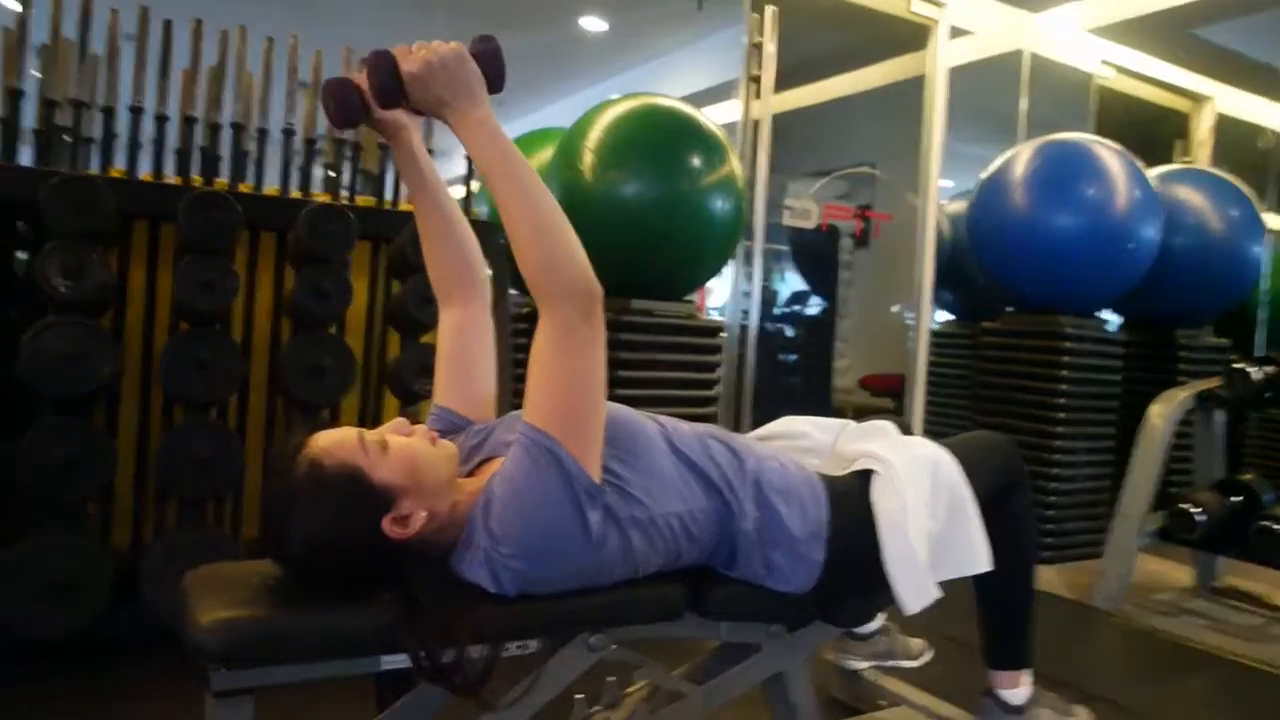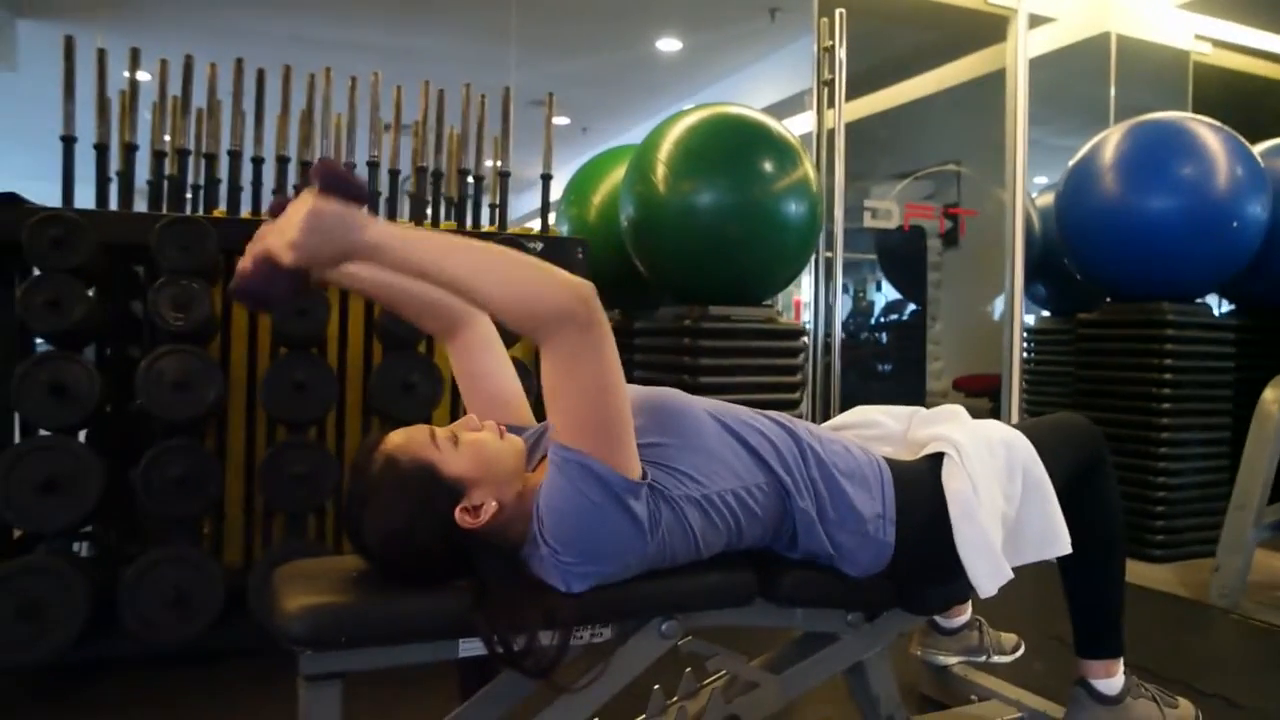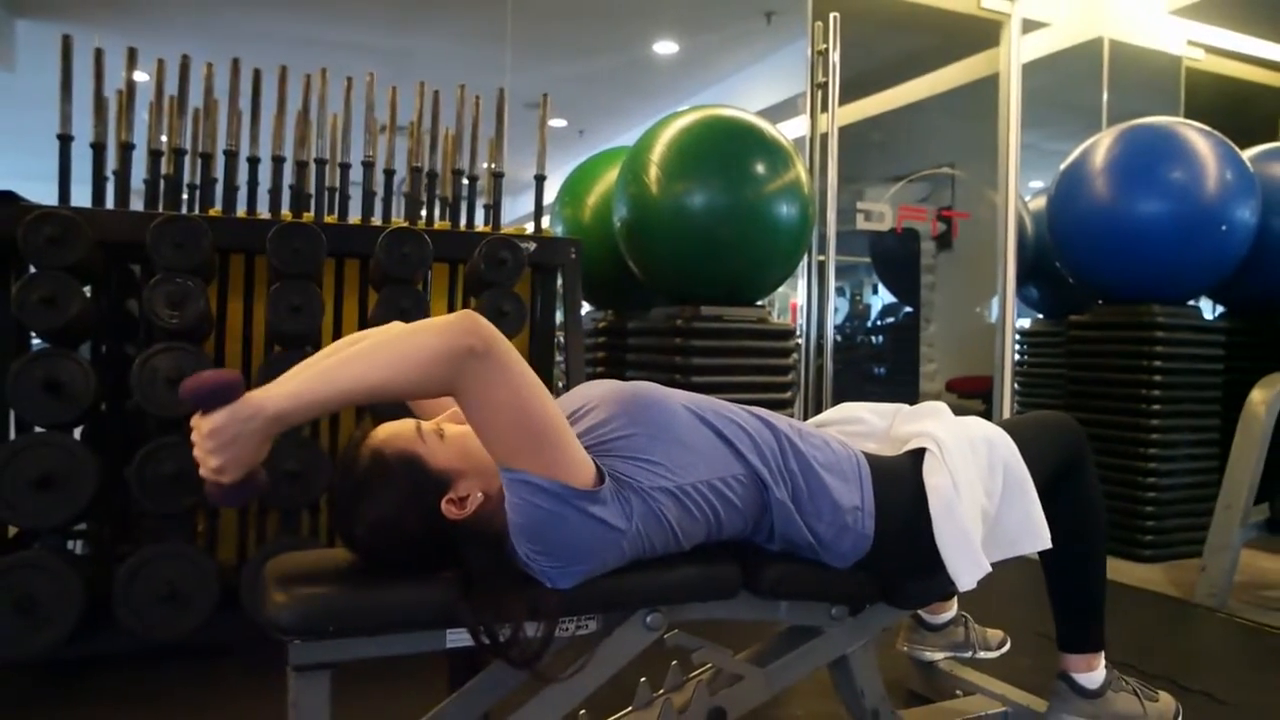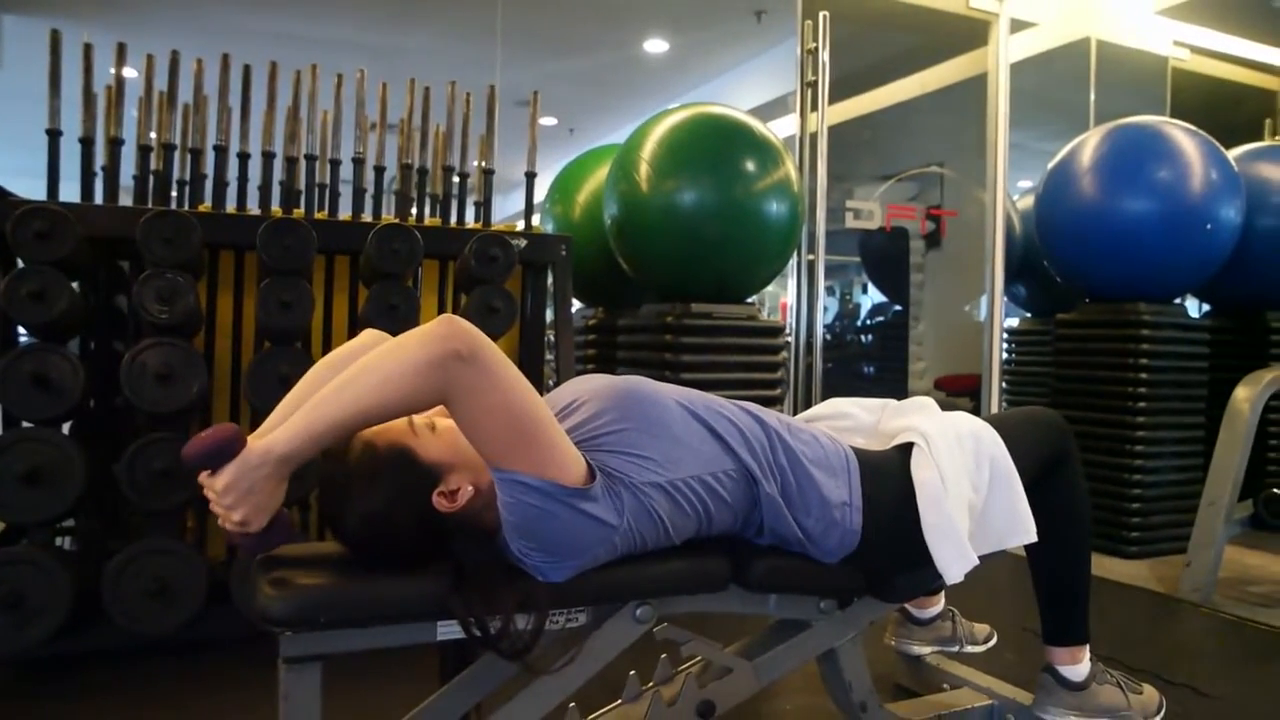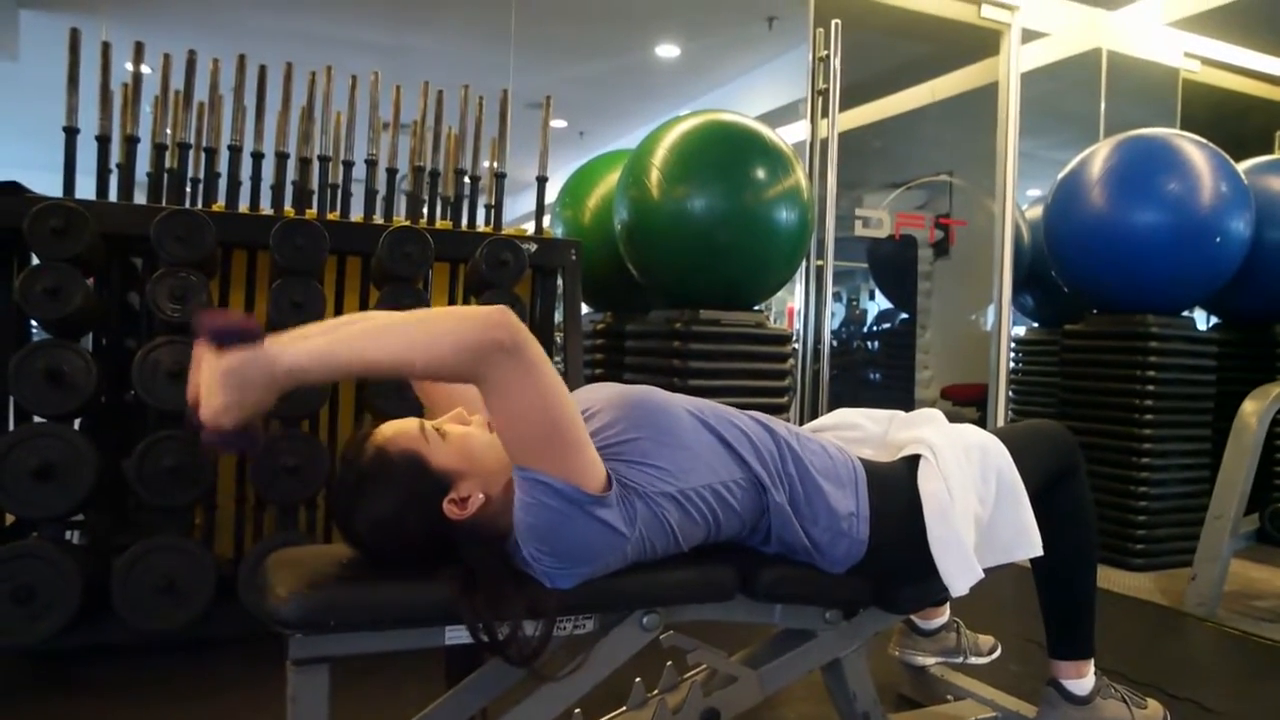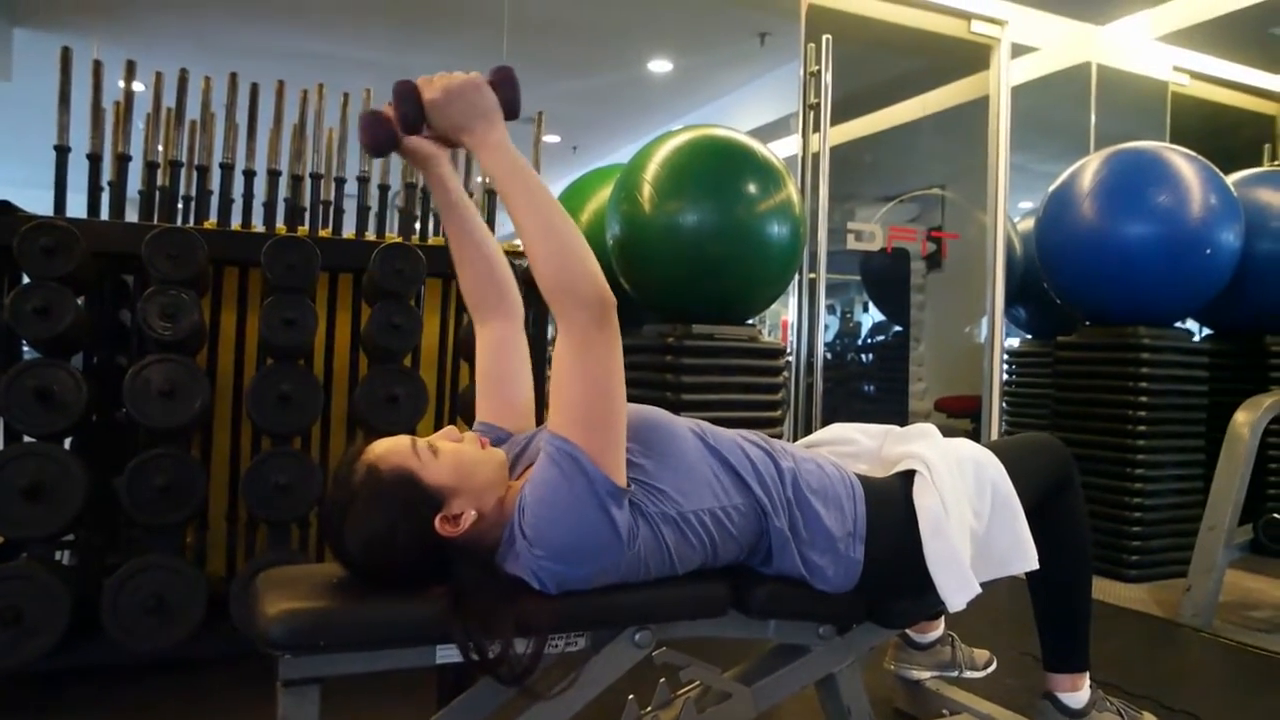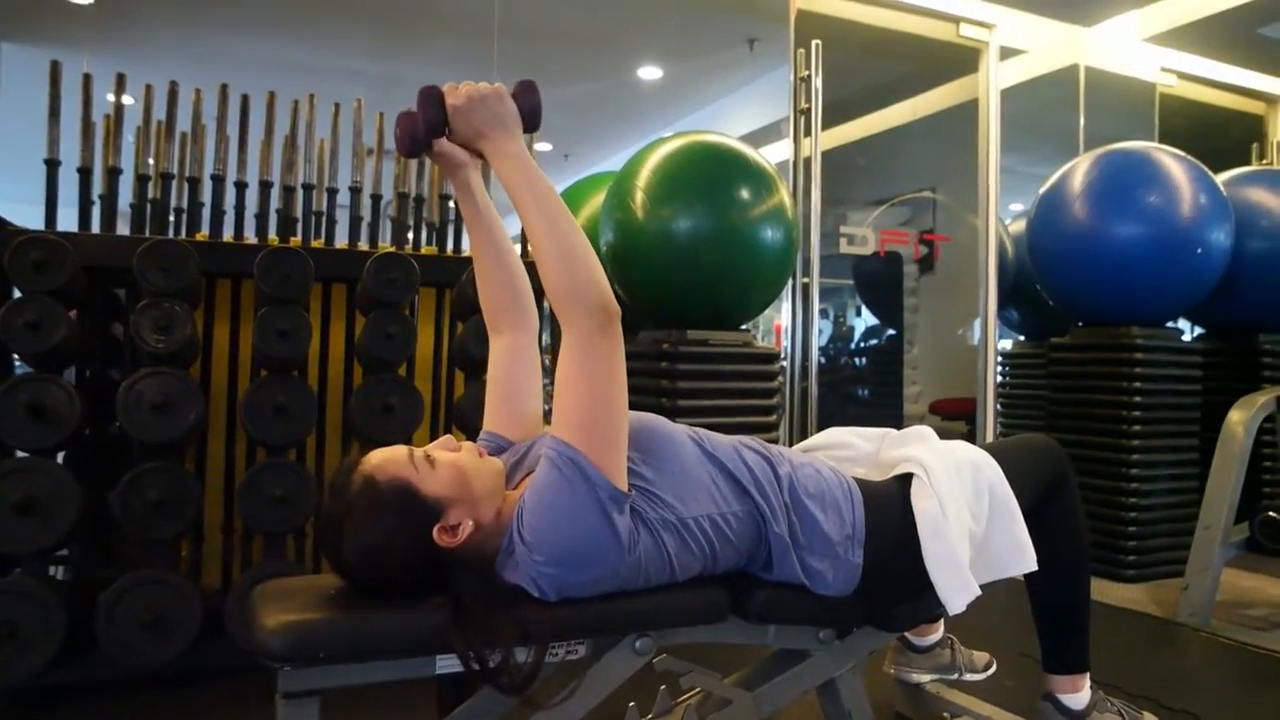
dt=0.7s
person 1, frame 1
left shoulder: (455, 455)
right shoulder: (528, 525)
left elbow: (465, 296)
right elbow: (574, 299)
left wrist: (406, 147)
right wrist: (470, 115)
right hip: (801, 534)
left knee: (864, 438)
right knee: (995, 462)
left ankle: (861, 629)
person 1, frame 2
left shoulder: (513, 470)
right shoulder: (581, 528)
left elbow: (463, 323)
right elbow: (573, 314)
left wrist: (339, 265)
right wrist: (359, 233)
right hip: (872, 520)
left knee: (945, 426)
right knee: (1076, 443)
left ankle: (951, 625)
person 1, frame 3
left shoulder: (489, 481)
right shoulder: (559, 525)
left elbow: (403, 337)
right elbow: (466, 341)
left wrist: (264, 396)
right wrist: (262, 413)
right hip: (859, 511)
left knee: (934, 417)
right knee: (1060, 441)
left ankle: (935, 620)
person 1, frame 4
left shoulder: (485, 481)
right shoulder: (551, 520)
left elbow: (377, 344)
right elbow: (452, 345)
left wrist: (259, 440)
right wrist: (270, 460)
right hip: (848, 507)
left knee: (923, 421)
right knee: (1045, 436)
left ankle: (922, 615)
person 1, frame 5
left shoulder: (501, 484)
right shoulder: (558, 527)
left elbow: (452, 352)
right elbow: (497, 338)
left wrist: (270, 356)
right wrist: (271, 360)
right hip: (849, 517)
left knee: (924, 428)
right knee: (1052, 448)
left ankle: (928, 626)
person 1, frame 6
left shoulder: (508, 473)
right shoulder: (562, 527)
left elbow: (496, 312)
right elbow: (588, 309)
left wrist: (437, 173)
right wrist: (487, 141)
right hip: (848, 536)
left knee: (922, 445)
right knee: (1047, 462)
left ankle: (922, 638)
person 1, frame 7
left shoulder: (506, 475)
right shoulder: (564, 534)
left elbow: (514, 324)
right elbow: (593, 316)
left wrist: (465, 181)
right wrist: (505, 150)
right hip: (846, 539)
left knee: (922, 446)
right knee: (1043, 462)
left ankle: (923, 641)
